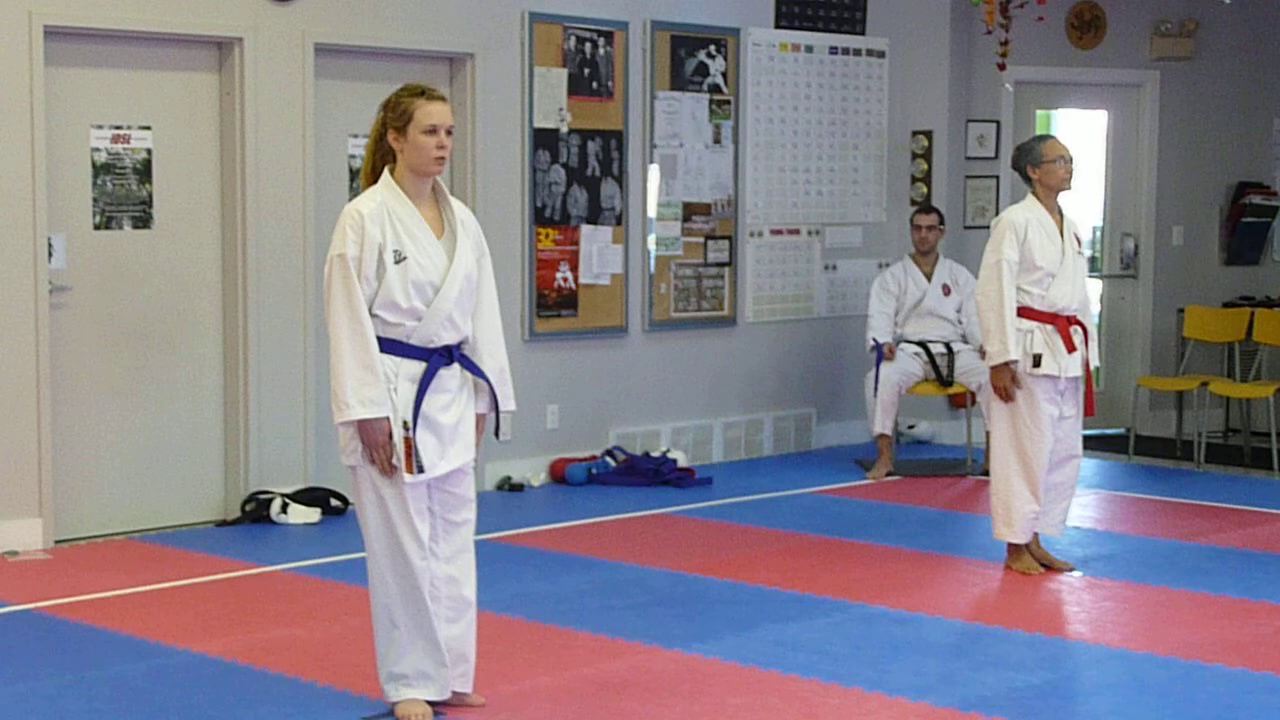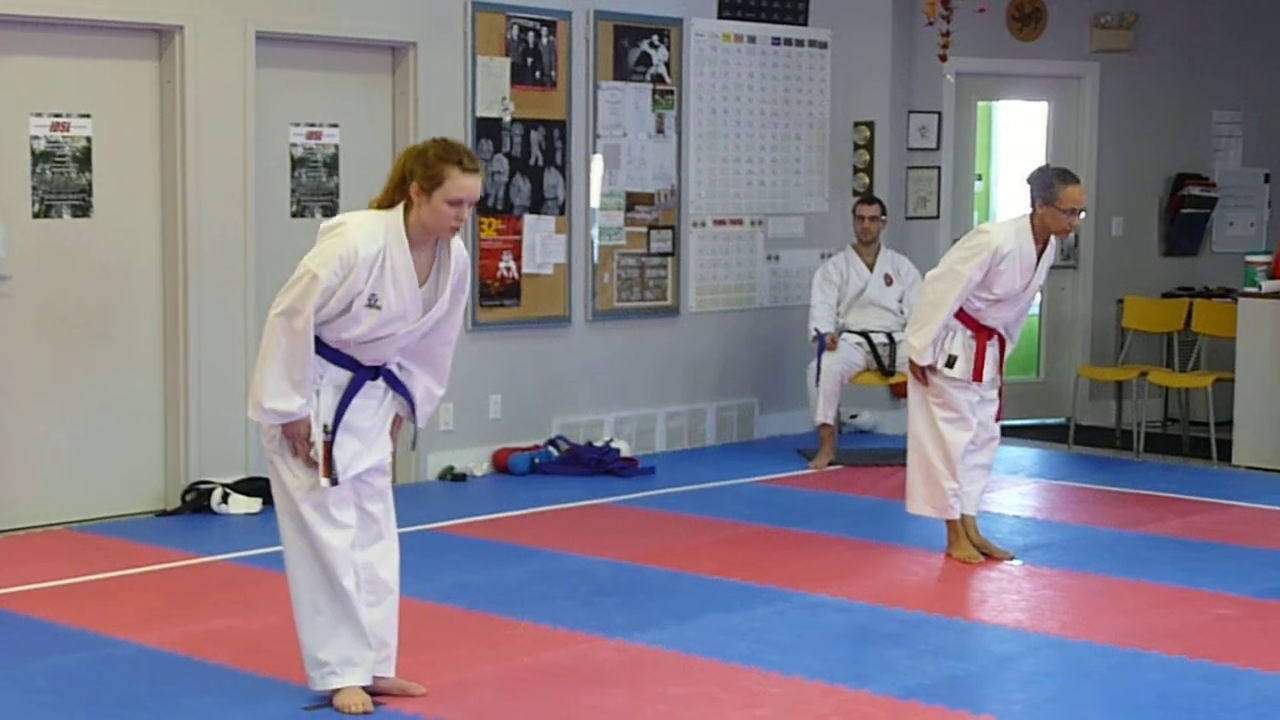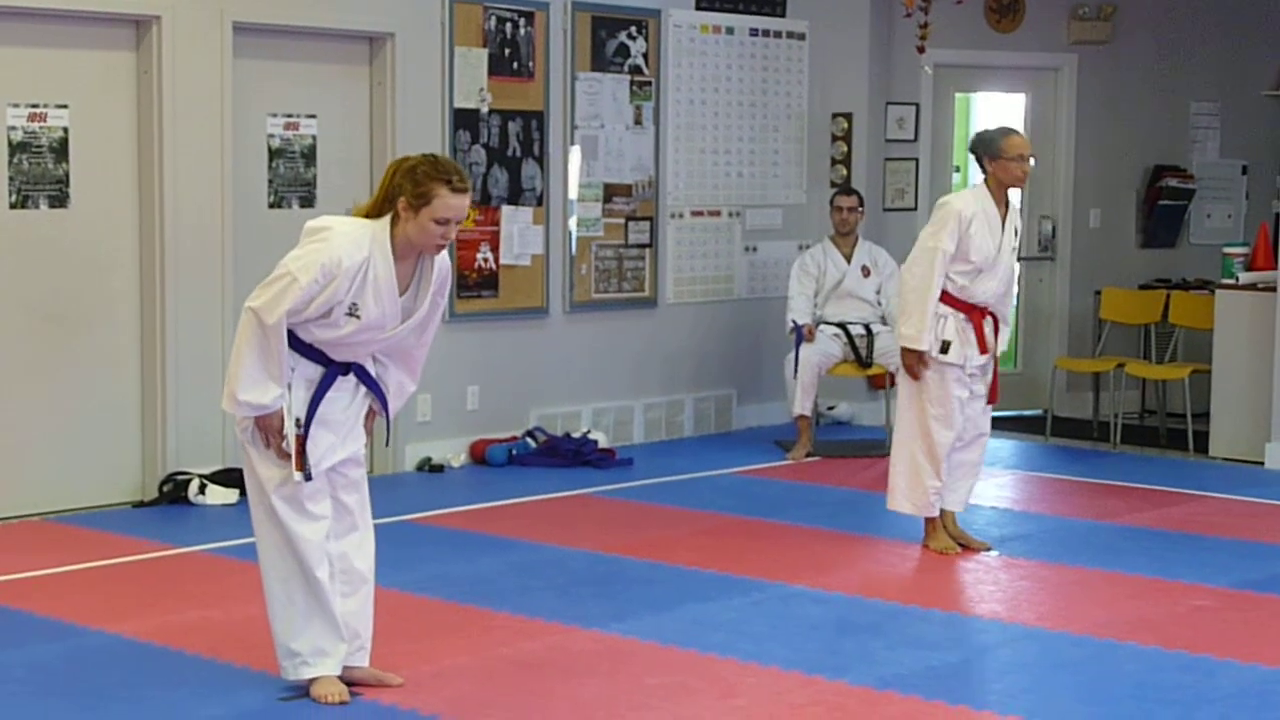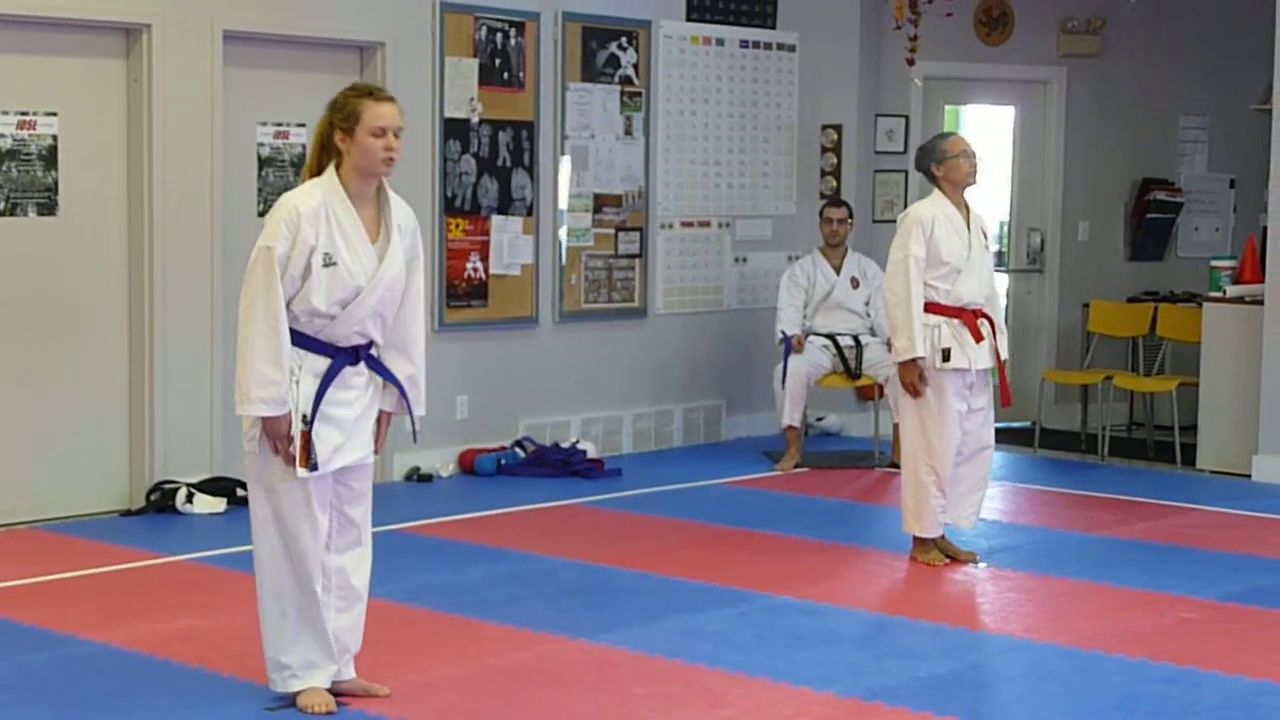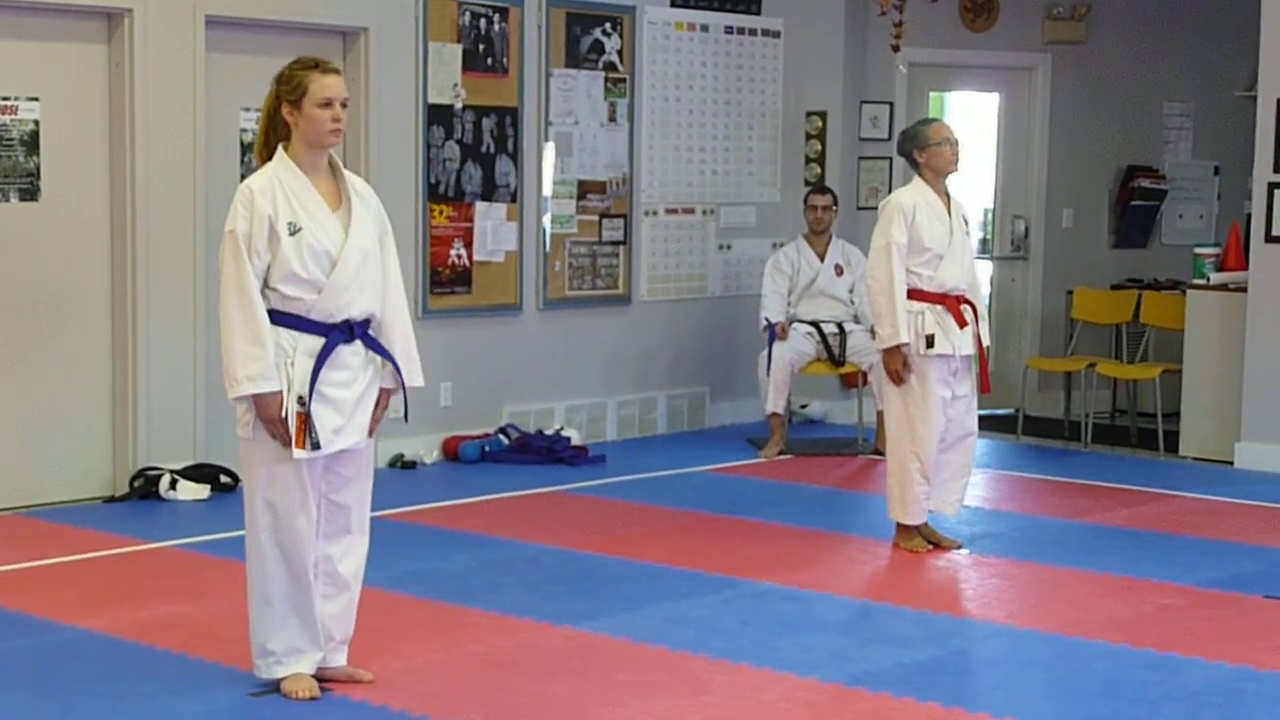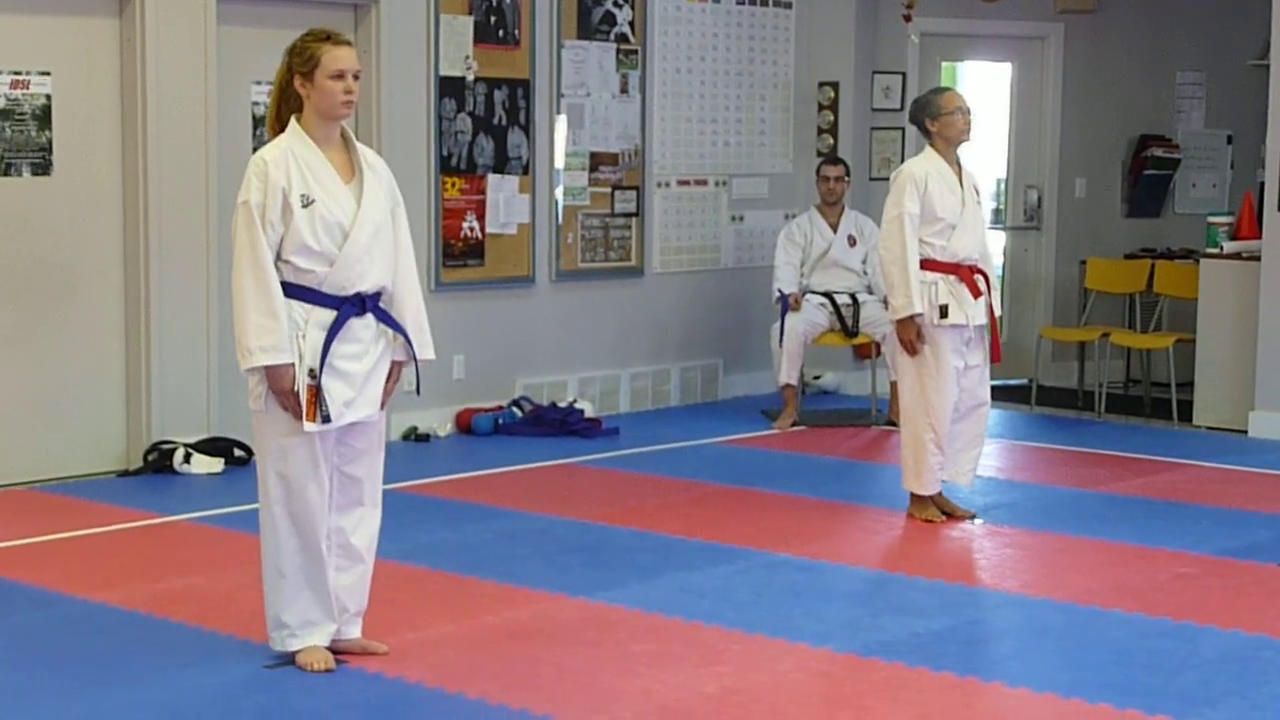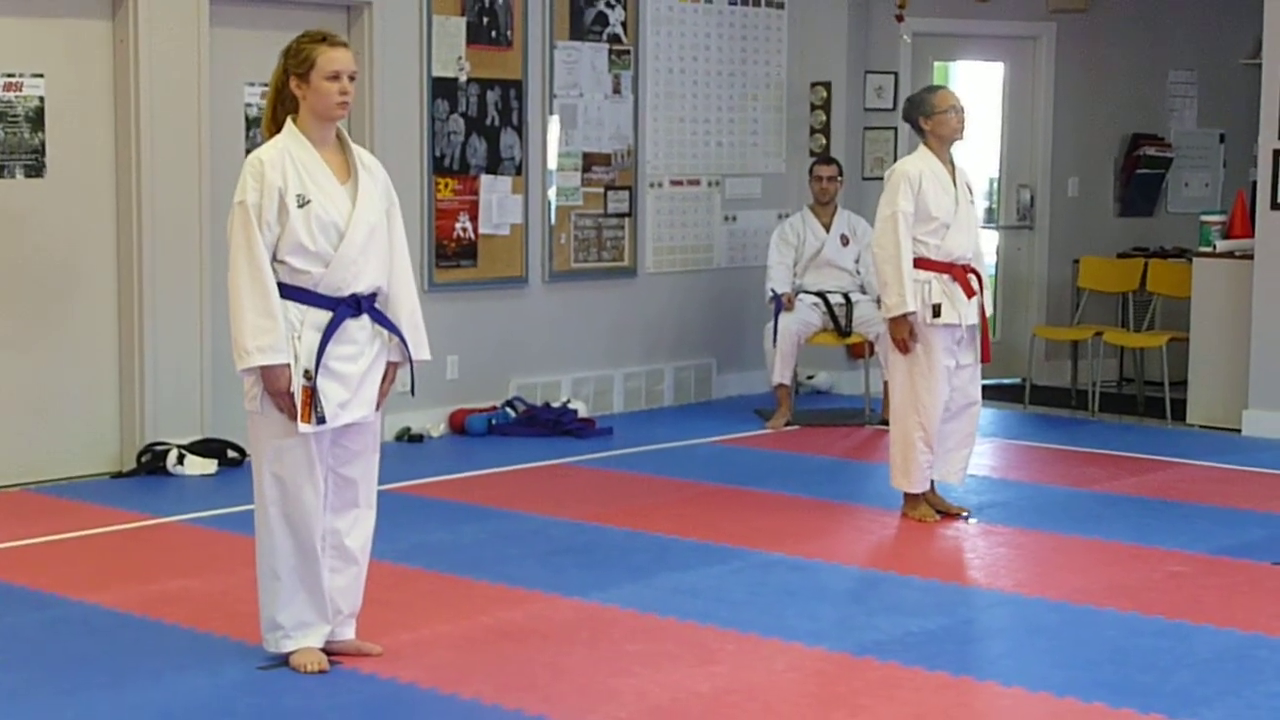
dt=0.5s
person 1, frame 1
left shoulder: (462, 220)
right shoulder: (365, 216)
left elbow: (481, 315)
right elbow: (348, 319)
left wrist: (481, 401)
right wrist: (368, 413)
left hip: (451, 393)
right hip: (392, 393)
left knee: (453, 541)
right knee: (402, 544)
person 1, frame 2
left shoulder: (454, 259)
right shoulder: (356, 242)
left elbow: (433, 345)
right elbow: (291, 320)
left wrist: (403, 408)
right wrist: (291, 409)
left hip: (370, 396)
right hip: (315, 392)
left knee: (374, 529)
right knee: (325, 529)
left ankle: (372, 663)
right ankle: (341, 671)
person 1, frame 3
left shoulder: (435, 269)
right shoulder: (341, 250)
right elbow: (264, 315)
left wrist: (375, 404)
right wrist: (265, 403)
left hip: (340, 392)
right hip: (285, 388)
left knee: (350, 523)
right knee: (300, 525)
left ankle: (347, 655)
right ankle: (315, 662)
person 1, frame 4
left shoulder: (401, 220)
right shoulder: (300, 210)
left elbow: (404, 318)
right elbow: (264, 307)
left wrist: (391, 399)
right wrist: (271, 404)
left hip: (353, 389)
right hip: (296, 388)
left knee: (350, 535)
right knee: (298, 534)
left ankle: (336, 664)
person 1, frame 5
left shoulder: (361, 196)
right shoulder: (261, 194)
left elbow: (386, 288)
right elbow: (242, 296)
left wrist: (387, 374)
right wrist: (261, 387)
left hip: (351, 371)
right hip: (289, 369)
left knee: (343, 518)
right knee: (287, 518)
left ankle: (326, 650)
right ankle: (286, 657)
person 1, frame 6
left shoulder: (373, 168)
right shoulder: (273, 166)
left elbow: (397, 260)
right elbow: (256, 268)
left wrist: (398, 348)
right wrist: (274, 359)
left hip: (363, 344)
right hip: (302, 342)
left knee: (356, 491)
right knee: (300, 491)
left ankle: (342, 621)
right ankle: (302, 629)
person 1, frame 7
left shoulder: (369, 169)
right shoulder: (269, 166)
left elbow: (392, 261)
right elbow: (251, 268)
left wrist: (394, 347)
right wrist: (270, 358)
left hip: (358, 346)
right hip: (297, 343)
left knee: (351, 491)
right knee: (295, 492)
left ankle: (335, 623)
right ankle: (296, 631)
person 2, frame 1
left shoulder: (1071, 227)
right shoulder: (1014, 221)
right elbow: (994, 292)
left wrist: (1084, 352)
right wrist: (1000, 358)
left hip: (1067, 349)
right hip: (1031, 348)
left knee: (1063, 451)
right knee: (1026, 449)
left ankle: (1035, 543)
right ankle: (1016, 548)
person 2, frame 2
left shoulder: (1047, 246)
right shoulder: (995, 240)
right elbow: (941, 291)
left wrist: (1001, 351)
right wrist: (921, 351)
left hip: (984, 349)
right hip: (951, 345)
left knee: (981, 437)
right knee: (950, 437)
left ankle: (971, 530)
right ankle: (956, 536)
person 2, frame 3
left shoulder: (1012, 216)
right shoulder: (958, 208)
right elbow: (921, 274)
left wrist: (993, 336)
right wrist: (913, 340)
left hip: (977, 333)
right hip: (942, 332)
left knee: (971, 431)
right knee: (935, 428)
left ankle: (950, 520)
right ankle: (932, 527)
person 2, frame 4
left shoulder: (976, 220)
right shoulder: (920, 217)
right elbow: (900, 287)
left wrist: (996, 343)
right wrist: (908, 354)
left hip: (975, 343)
right hip: (938, 342)
left knee: (975, 442)
right knee: (934, 443)
left ankle: (941, 534)
right ankle: (923, 539)
person 2, frame 5
left shoulder: (956, 207)
right shoulder: (902, 203)
right elbow: (884, 275)
left wrist: (976, 332)
right wrist: (892, 341)
left hip: (957, 329)
right hip: (920, 329)
left knee: (958, 429)
right knee: (917, 429)
left ankle: (924, 520)
right ankle: (906, 526)
person 2, frame 6
left shoulder: (967, 176)
right shoulder: (914, 174)
right elbow: (896, 246)
left wrist: (988, 302)
right wrist: (906, 312)
left hip: (969, 300)
right hip: (933, 300)
left knee: (971, 400)
right knee: (932, 400)
left ankle: (939, 490)
right ankle: (920, 495)
person 2, frame 7
left shoulder: (960, 176)
right shoulder: (908, 172)
right elbow: (890, 244)
left wrist: (978, 301)
right wrist: (898, 310)
left hip: (961, 298)
right hip: (926, 298)
left knee: (962, 399)
right knee: (922, 399)
left ankle: (931, 488)
right ankle: (913, 494)
person 3, frame 1
left shoulder: (959, 275)
right shoulder: (892, 276)
left elbow: (974, 318)
right elbow: (880, 317)
left wrist: (986, 344)
right wrist: (884, 342)
left hip: (954, 350)
right hip: (911, 351)
right knee: (883, 378)
right ankle: (885, 457)
person 3, frame 2
left shoulder: (902, 266)
right shoulder: (834, 266)
left elbow: (916, 308)
right elbow: (822, 307)
right wrist: (826, 332)
left hip: (895, 340)
right hip: (852, 341)
right knee: (824, 367)
right ankle: (827, 446)
person 3, frame 3
left shoulder: (879, 257)
right shoulder: (812, 258)
left elbow: (893, 299)
right elbow: (800, 298)
right wrist: (804, 323)
left hip: (872, 332)
right hip: (830, 332)
right knee: (802, 359)
right ankle: (804, 438)
person 3, frame 4
left shoulder: (868, 269)
right shoulder: (801, 269)
left elbow: (882, 311)
right elbow: (789, 309)
right wrist: (793, 334)
left hip: (862, 343)
right hip: (819, 343)
right knee: (791, 370)
left ankle: (900, 449)
right ankle: (794, 448)
person 3, frame 5
left shoulder: (852, 256)
right shoulder: (786, 257)
left elbow: (865, 298)
right elbow: (773, 296)
right wrist: (777, 321)
left hip: (845, 330)
right hip: (803, 330)
right knee: (776, 357)
left ankle: (883, 436)
right ankle: (777, 436)
person 3, frame 6
left shoulder: (865, 226)
right shoulder: (798, 227)
left elbow: (878, 268)
right elbow: (786, 267)
right wrist: (790, 292)
left hip: (858, 301)
right hip: (816, 302)
right knee: (789, 328)
left ankle: (897, 406)
right ankle: (790, 407)
person 3, frame 7
left shoulder: (858, 226)
right shoulder: (791, 227)
left elbow: (871, 268)
right elbow: (779, 267)
right wrist: (783, 292)
left hip: (852, 300)
right hip: (809, 301)
right knee: (782, 328)
left ankle: (890, 405)
right ankle: (784, 406)
